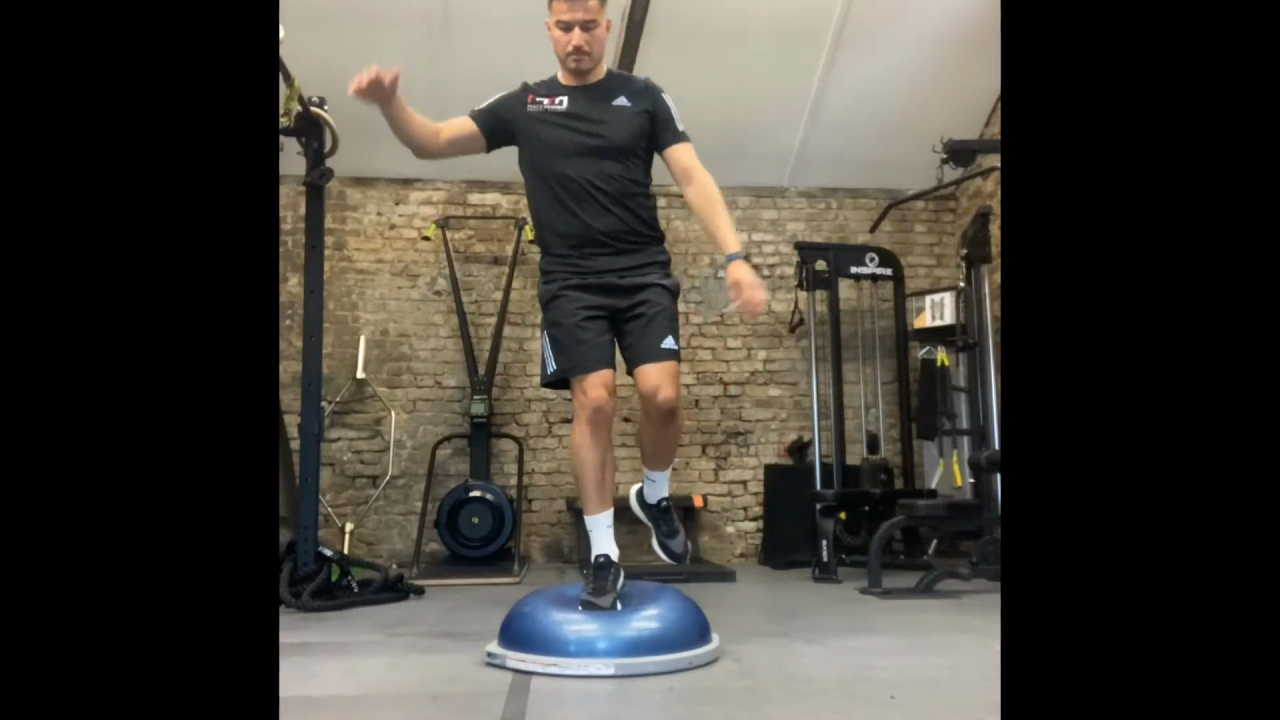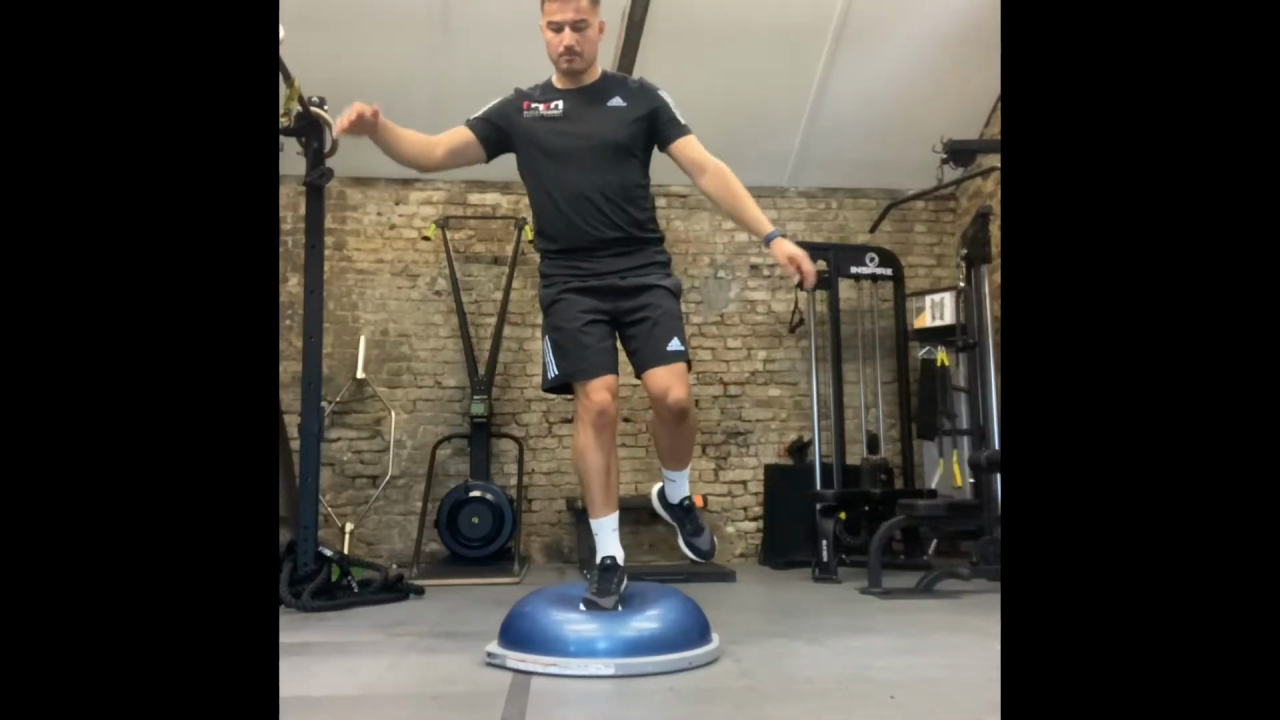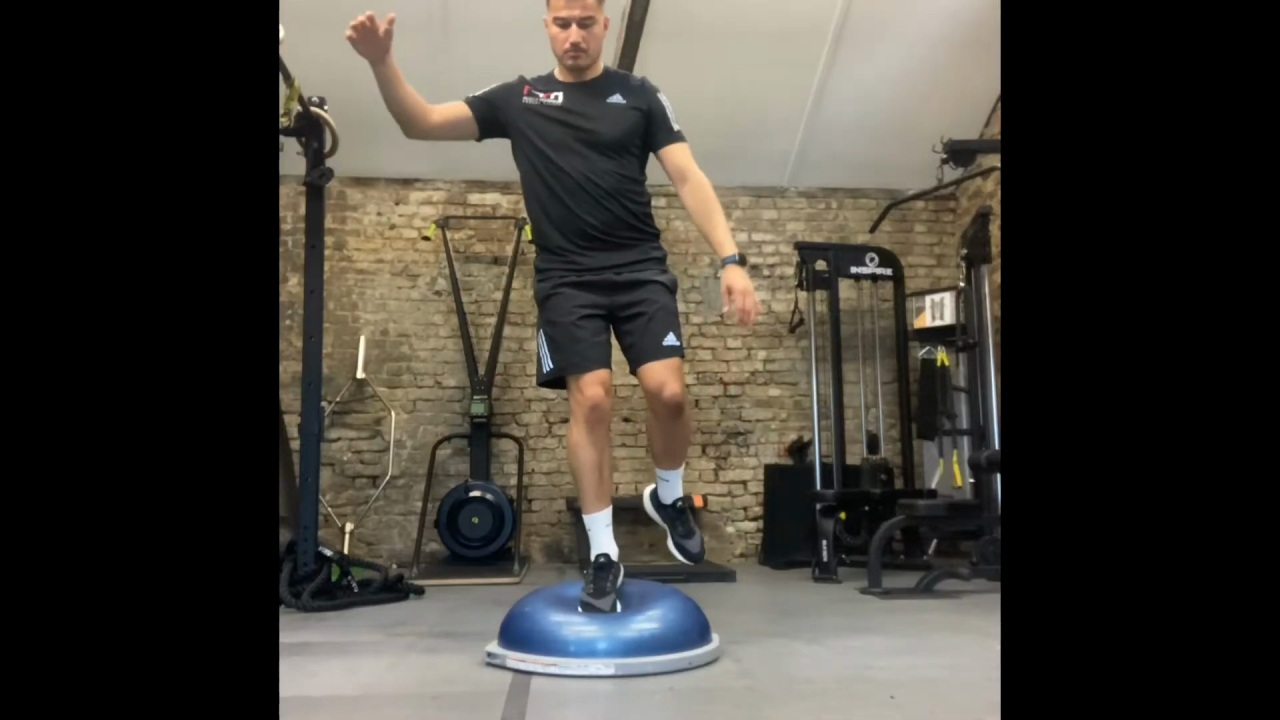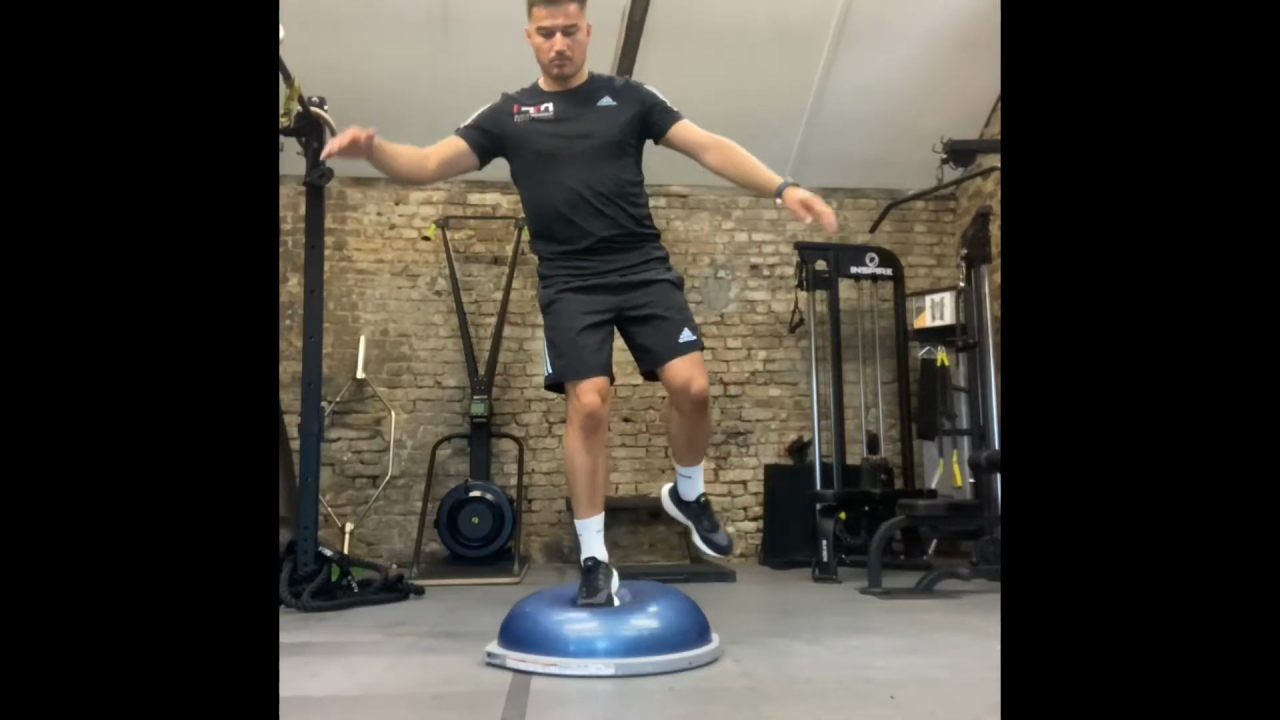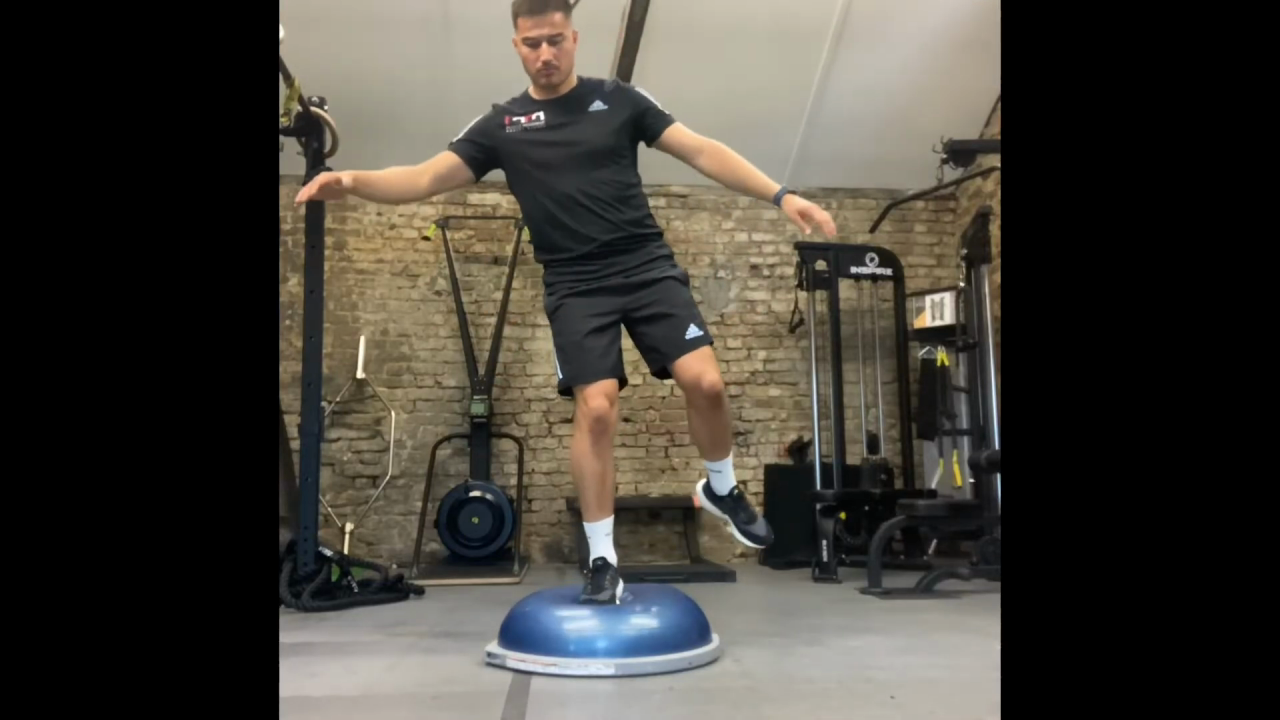
dt=0.3s
person 1, frame 1
left shoulder: (645, 97)
right shoulder: (524, 105)
left elbow: (692, 177)
right elbow: (430, 141)
left wrist: (734, 256)
right wrist: (388, 100)
left hip: (643, 272)
right hip: (571, 280)
left knee: (662, 395)
right knee: (593, 402)
left ankle: (654, 496)
right ankle: (604, 554)
person 1, frame 2
left shoulder: (641, 97)
right shoulder: (519, 110)
left elbow: (705, 169)
right elbow: (433, 154)
left wrist: (771, 235)
right wrist: (376, 128)
left hip: (644, 272)
right hip: (572, 283)
left knee: (673, 396)
right knee: (597, 406)
left ankle: (674, 496)
right ankle: (609, 557)
person 1, frame 3
left shoulder: (640, 96)
right shoulder: (518, 99)
left elbow: (688, 177)
right elbow: (421, 122)
left wrist: (730, 260)
right wrist: (381, 60)
left hip: (639, 267)
right hip: (566, 277)
left knee: (668, 392)
right knee: (591, 400)
left ankle: (668, 497)
right ankle: (604, 554)
person 1, frame 4
left shoulder: (628, 96)
right shoulder: (508, 114)
left elbow: (708, 147)
right elbow: (430, 163)
left wrist: (782, 188)
right wrist: (373, 147)
left hip: (643, 269)
right hip: (571, 282)
left knee: (692, 387)
right knee: (588, 406)
left ankle: (687, 494)
right ankle: (594, 561)
person 1, frame 5
left shoulder: (620, 99)
right shoulder: (501, 125)
left elbow: (700, 151)
right elbow: (425, 179)
left wrist: (780, 194)
right wrist: (353, 181)
left hip: (648, 267)
right hip: (575, 286)
left knee: (705, 382)
right knee: (596, 410)
left ankle: (721, 488)
right ankle: (602, 561)
